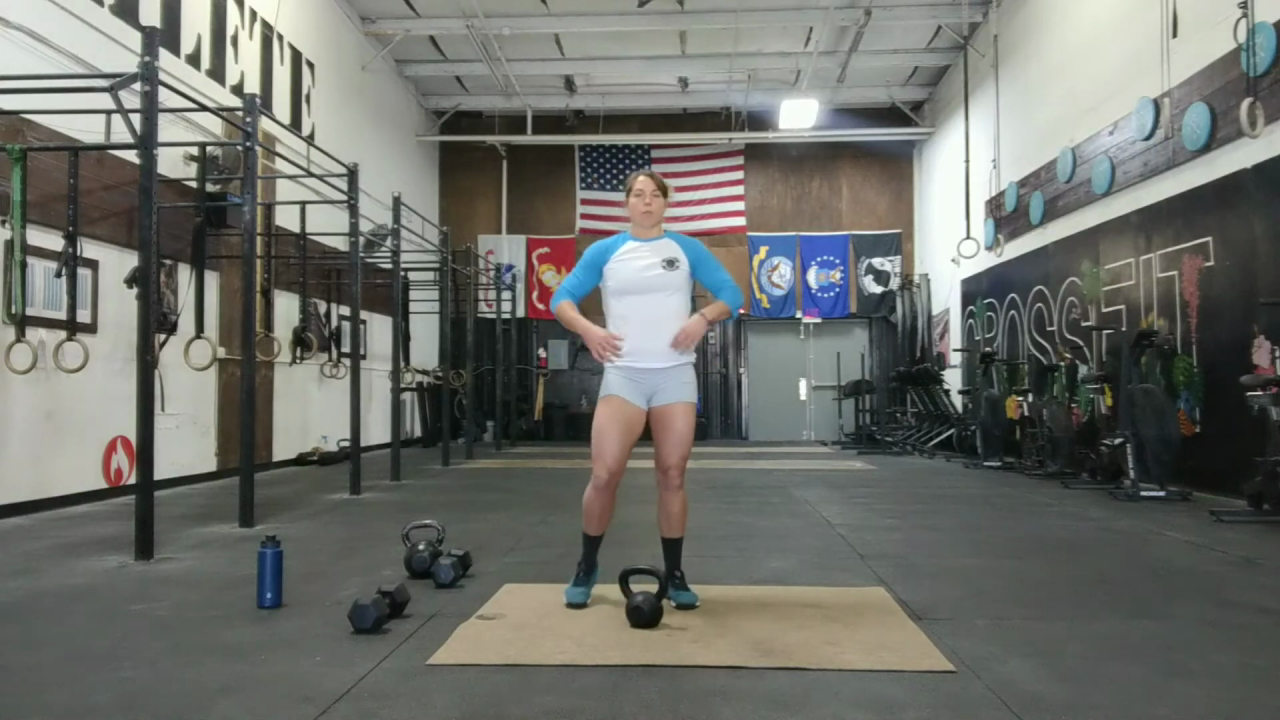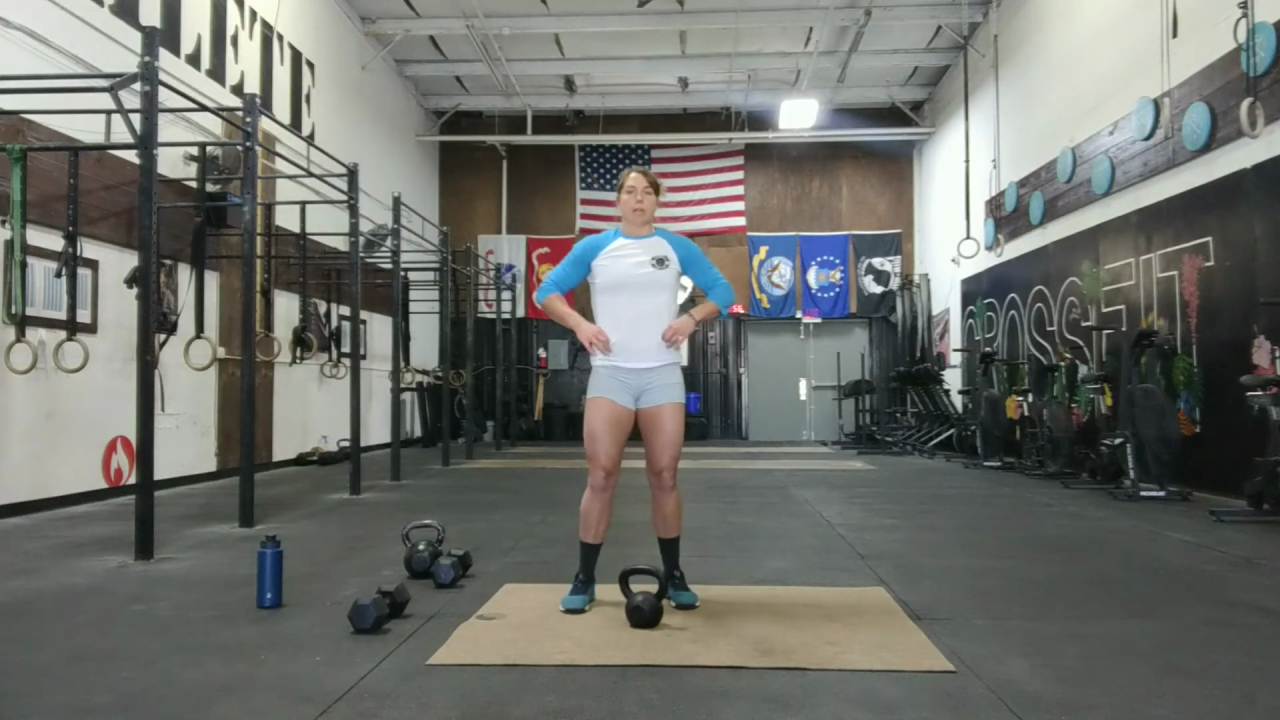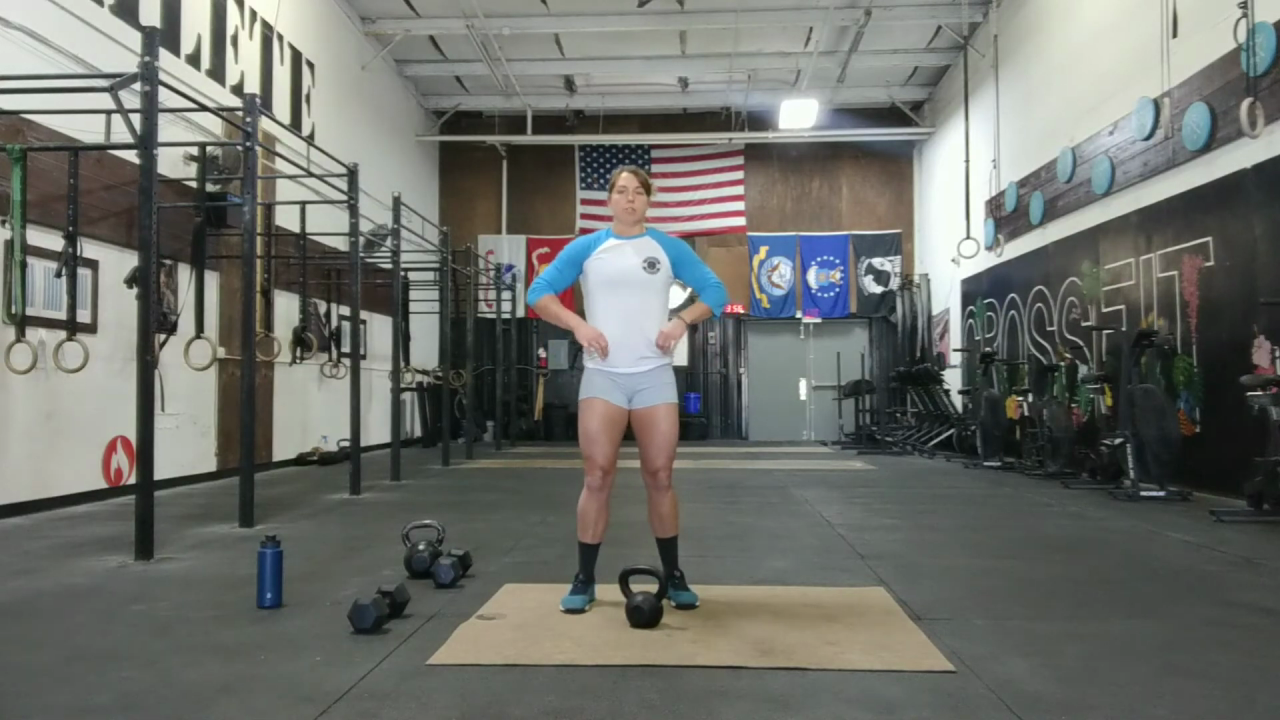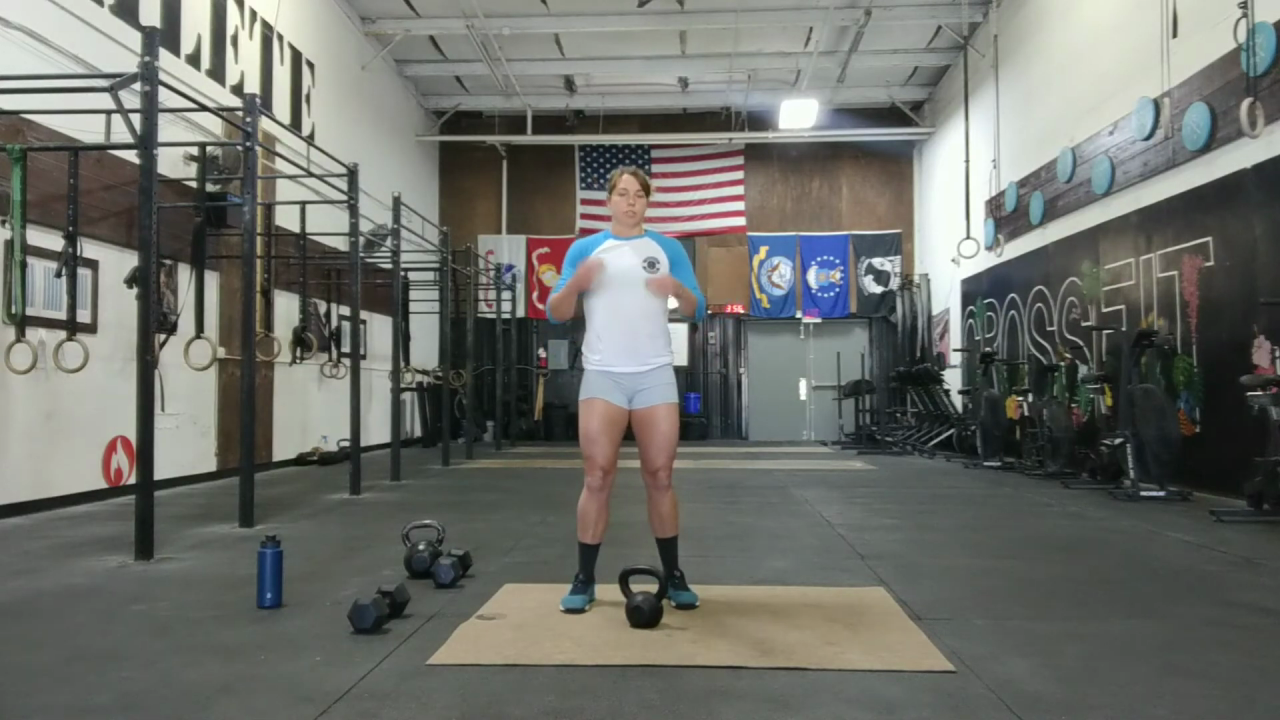
dt=0.3s
person 1, frame 1
left shoulder: (687, 249)
right shoulder: (604, 251)
left elbow: (731, 294)
right elbow: (561, 299)
left wrist: (702, 319)
right wrist: (588, 330)
left hip: (675, 376)
right hip: (622, 376)
left knee: (672, 477)
right knee: (604, 474)
left ankle: (674, 575)
right ankle: (586, 568)
person 1, frame 2
left shoulder: (678, 247)
right shoulder: (593, 247)
left elbow: (722, 290)
right elbow: (548, 291)
left wrist: (690, 318)
right wrist: (579, 324)
left hip: (663, 375)
right hip: (610, 374)
left knee: (664, 477)
right knee: (601, 478)
left ankle: (673, 575)
right ankle: (584, 579)
person 1, frame 3
left shoulder: (670, 248)
right shoulder: (584, 248)
left elbow: (715, 292)
right elbow: (538, 293)
left wrist: (683, 322)
right wrist: (578, 326)
left hip: (655, 375)
right hip: (603, 376)
left knee: (660, 477)
right knee: (597, 478)
left ankle: (673, 576)
right ankle: (584, 579)
person 1, frame 4
left shoulder: (668, 248)
right shoulder: (584, 249)
left elbow: (697, 308)
right elbow: (555, 312)
left wrist: (678, 291)
right wrist: (576, 283)
left hip: (655, 375)
right hip: (602, 376)
left knee: (660, 477)
right knee: (597, 478)
left ankle: (673, 576)
right ankle: (584, 579)
